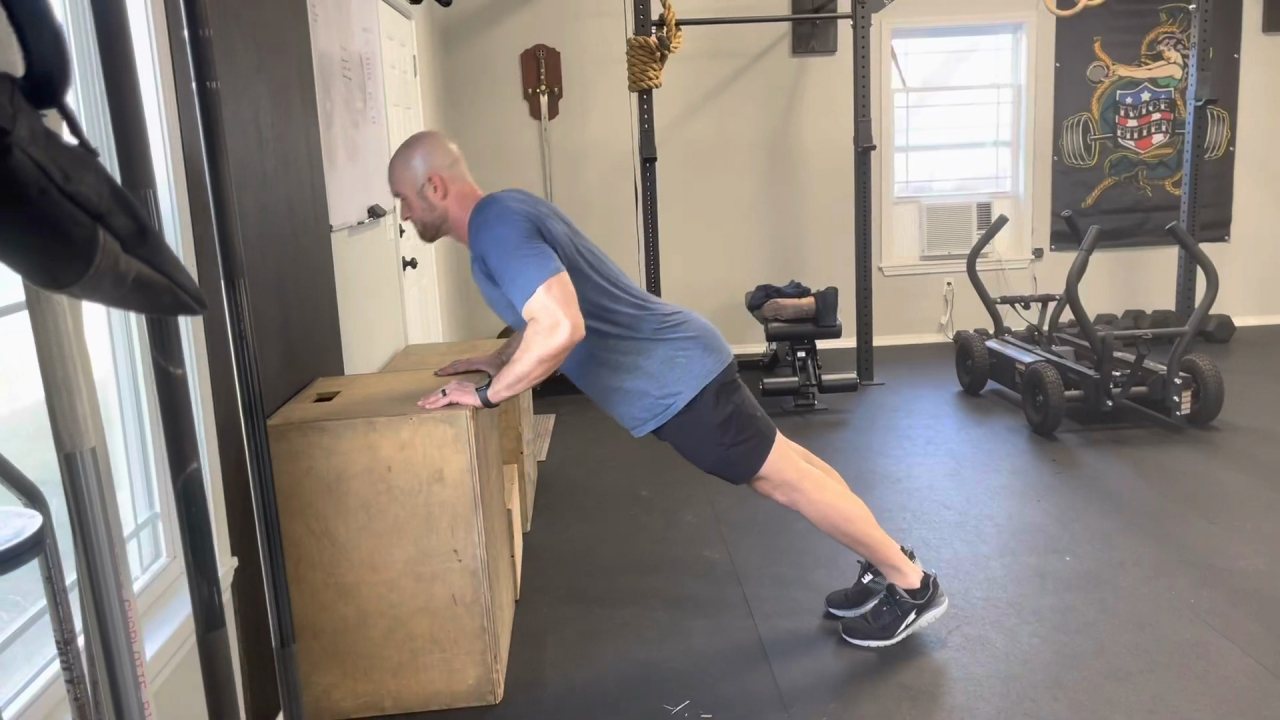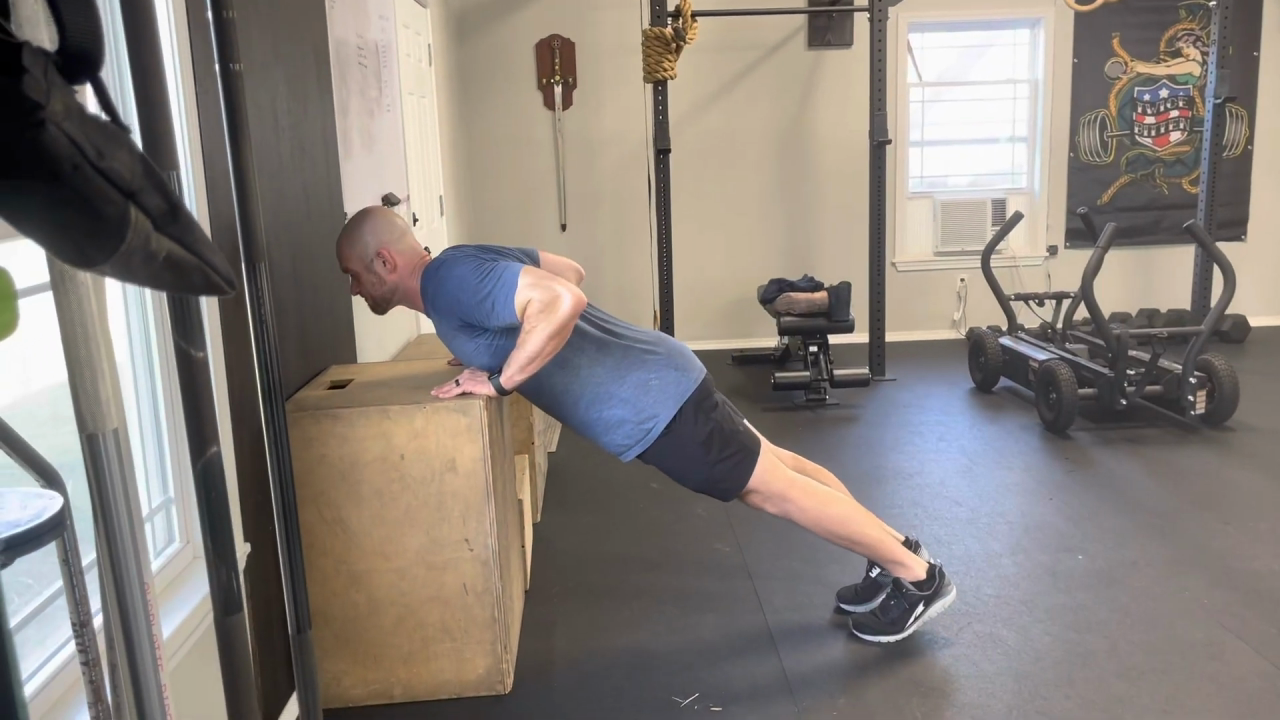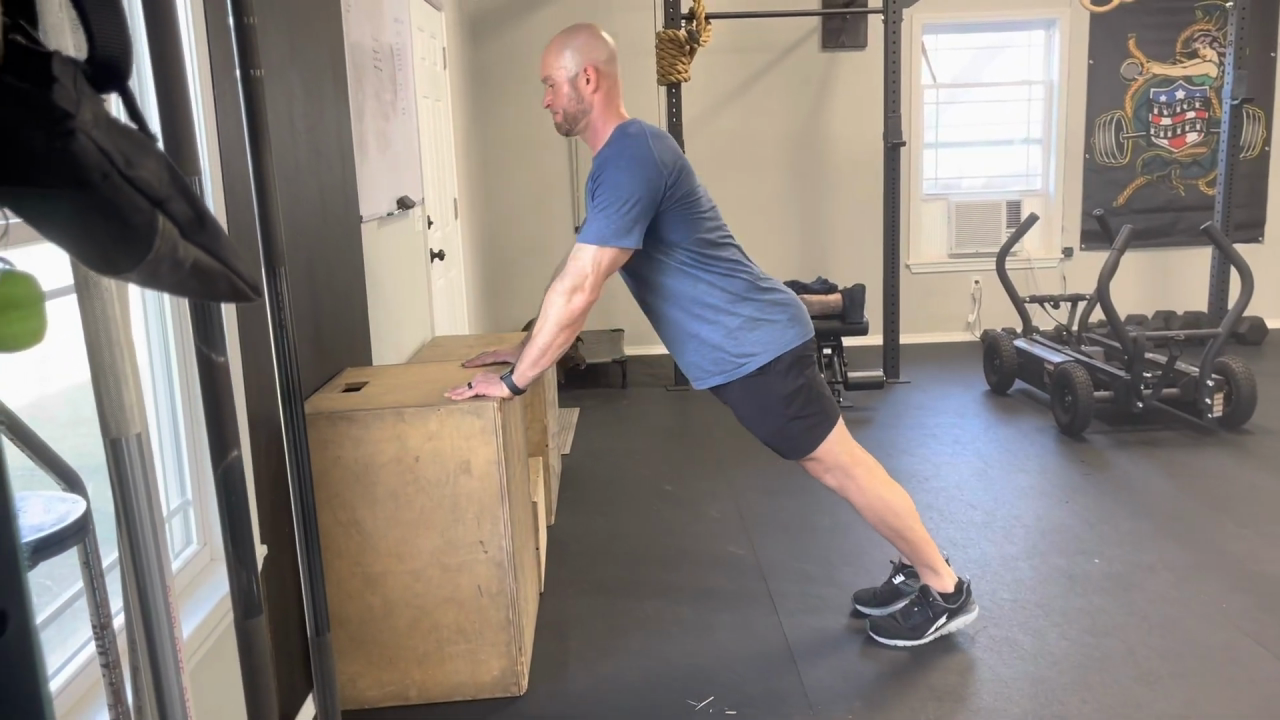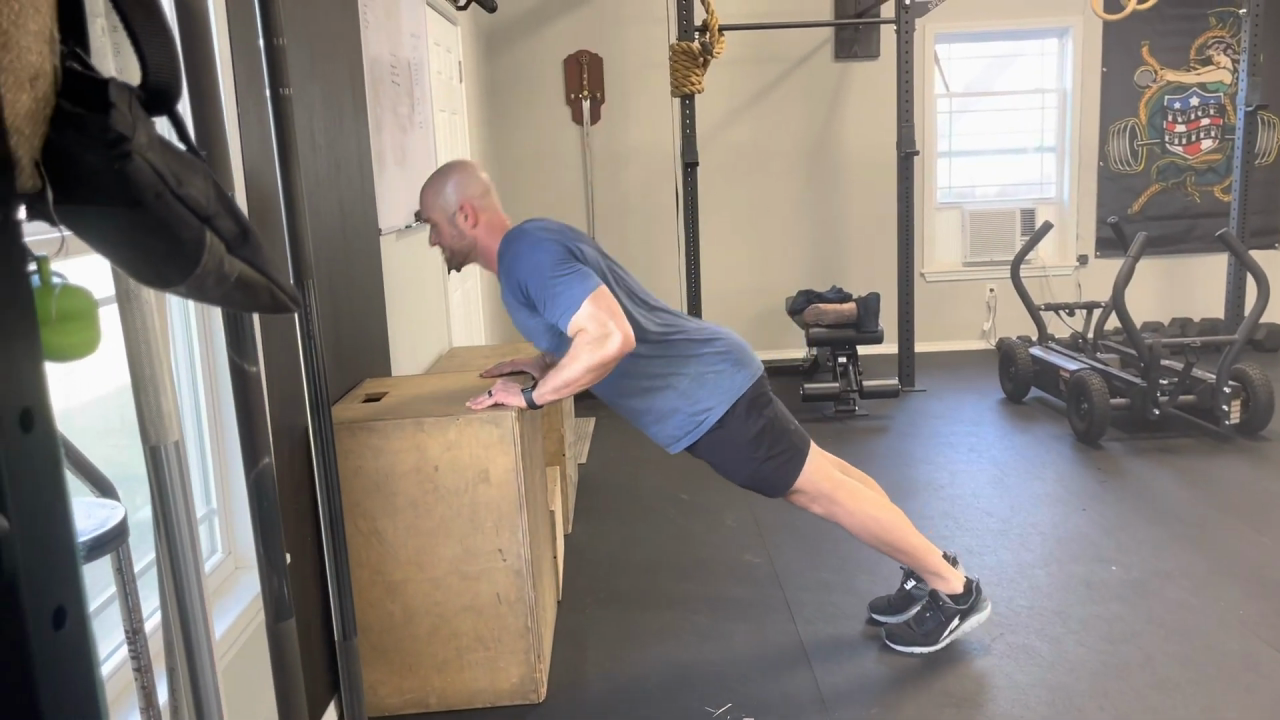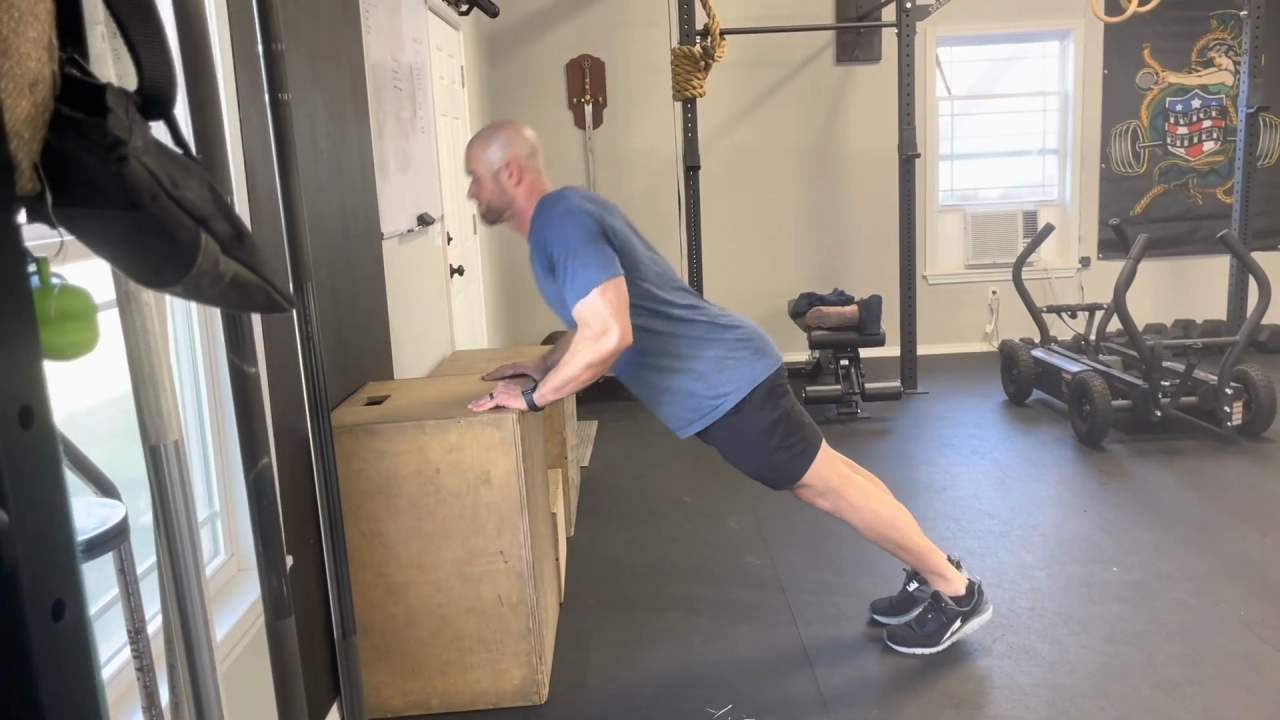
dt=1s
person 1, frame 1
left shoulder: (496, 229)
right shoulder: (506, 209)
left elbow: (563, 330)
left wrist: (487, 393)
right wrist: (499, 358)
left hip: (674, 381)
right hip: (681, 358)
left knee: (787, 480)
right knee: (783, 467)
left ankle: (911, 585)
right ankle: (885, 567)
person 1, frame 2
left shoulder: (450, 282)
right shoulder: (465, 264)
left elbow: (561, 301)
right elbow: (570, 270)
left wrist: (500, 380)
left hip: (652, 403)
right hip: (658, 379)
left knee: (776, 487)
right knee: (773, 467)
left ankle: (917, 576)
right ankle: (894, 552)
person 1, frame 3
left shoulder: (629, 160)
right shoulder: (630, 150)
left elbow: (578, 290)
right elbow: (580, 278)
left wrist: (514, 382)
right wrist: (527, 349)
left hip: (750, 346)
right hip: (750, 338)
left knee: (840, 465)
right knee: (836, 460)
left ankle: (945, 590)
right ankle: (919, 571)
person 1, frame 4
left shoulder: (529, 256)
right shoulder: (535, 239)
left elbow: (613, 339)
left wrist: (532, 395)
right wrist: (543, 360)
left hip: (706, 397)
right hip: (712, 375)
left knee: (821, 488)
right knee: (820, 475)
left ankle: (954, 590)
right ankle: (928, 572)
person 1, frame 5
left shoulder: (559, 224)
right shoulder: (567, 212)
left elbow: (609, 337)
left wrist: (535, 396)
right wrist: (547, 365)
left hip: (720, 385)
right hip: (724, 373)
left knee: (829, 485)
right knee: (828, 475)
left ankle: (957, 592)
right ankle: (932, 573)
